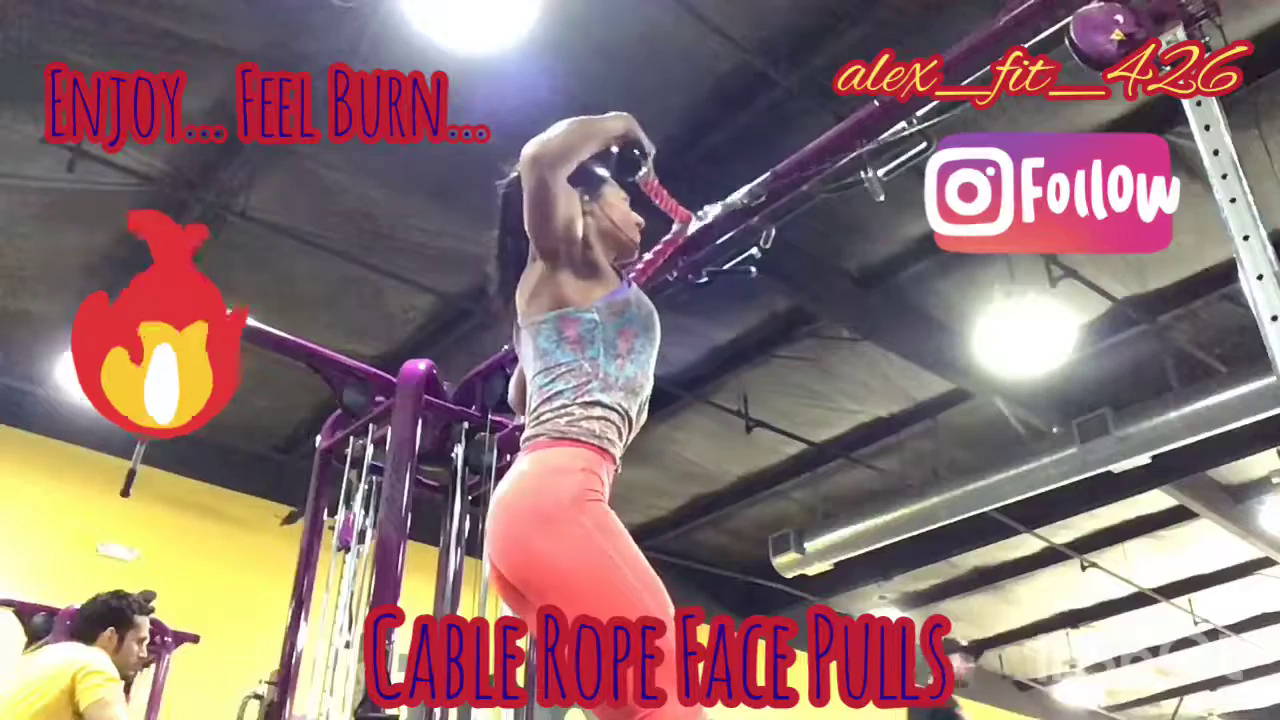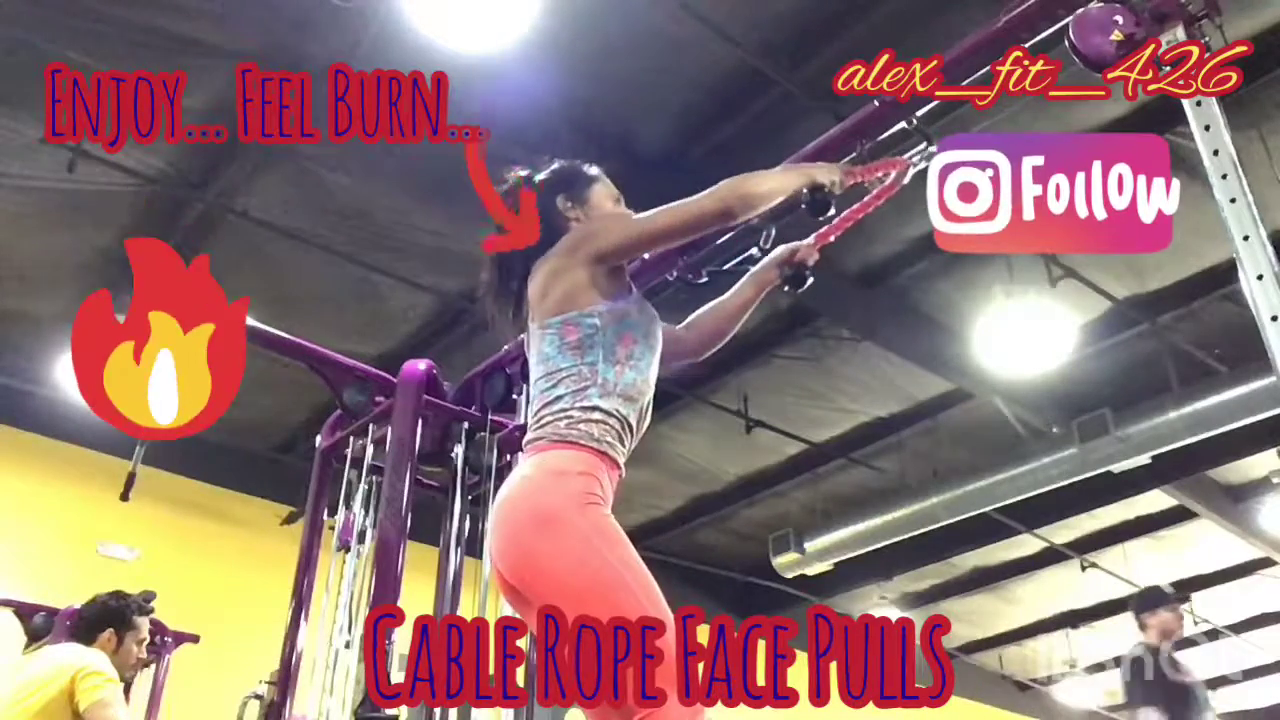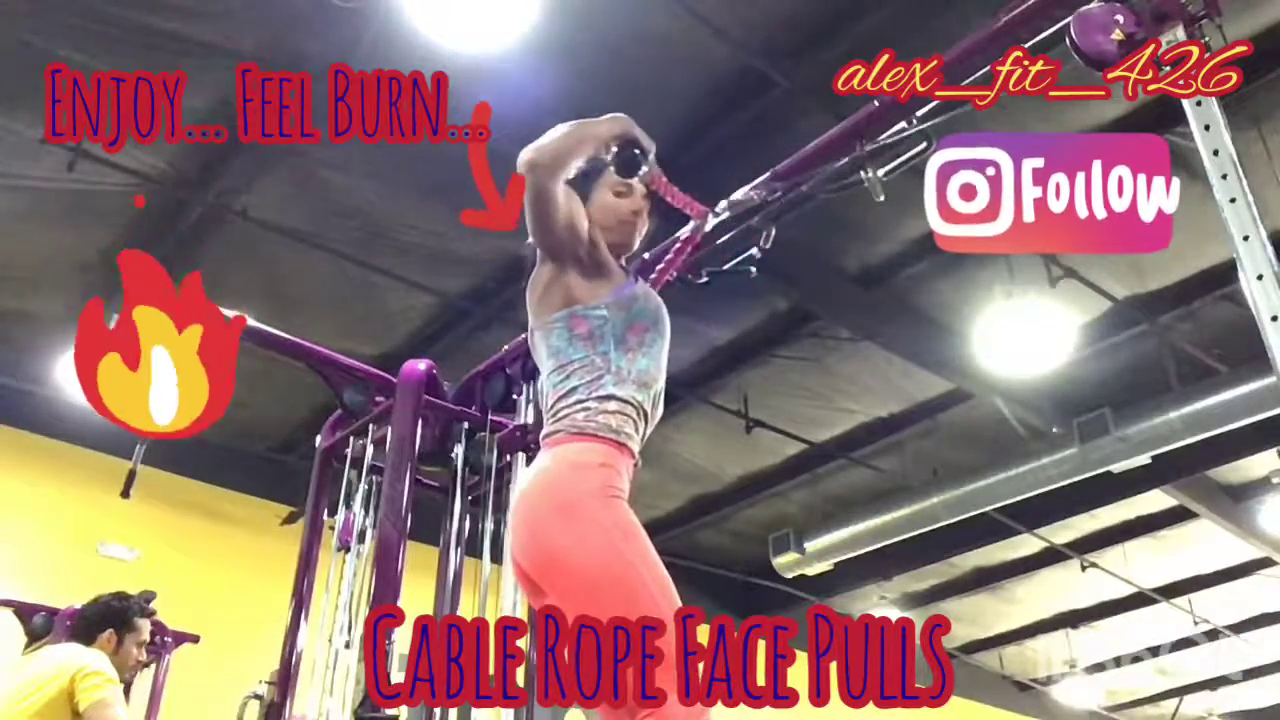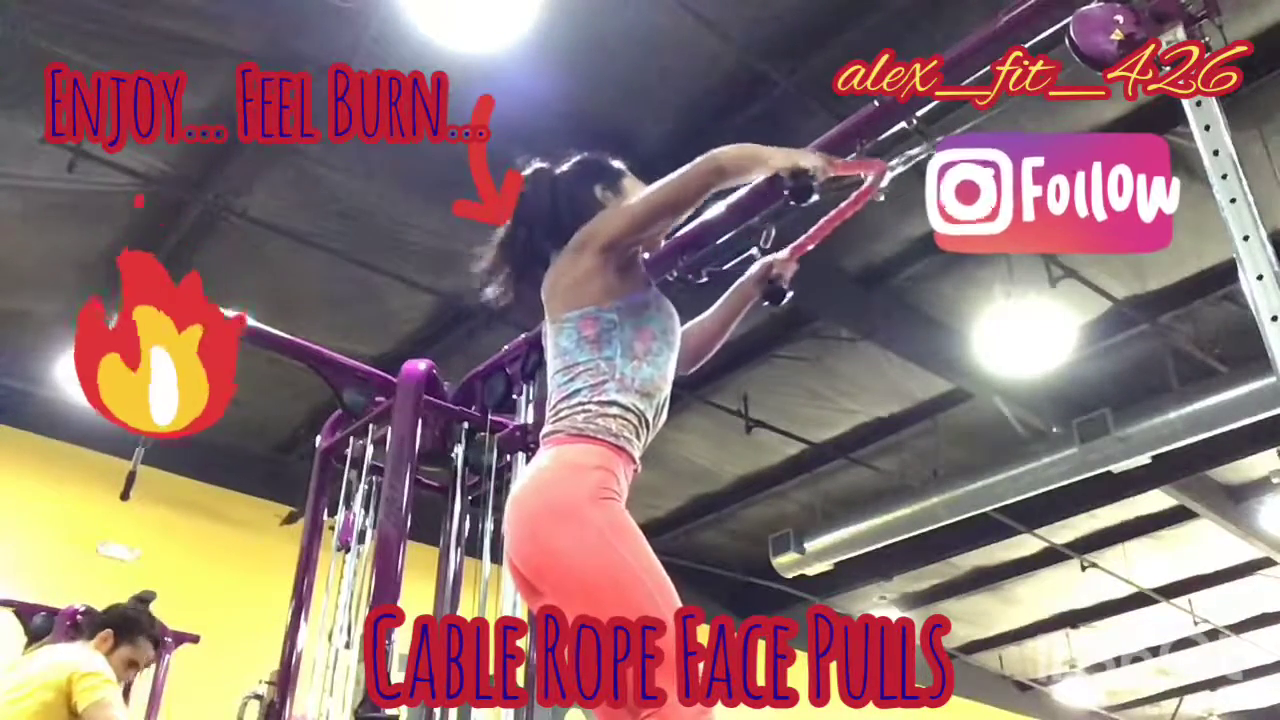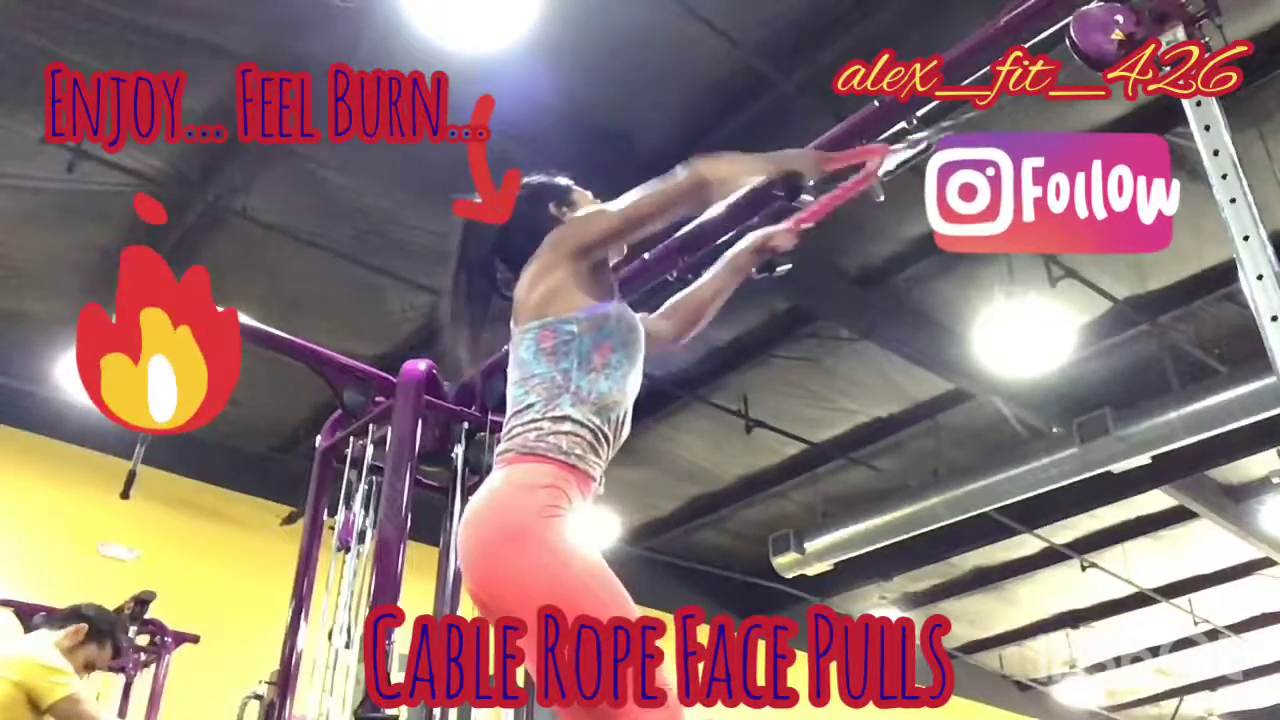
dt=1s
person 1, frame 1
left shoulder: (568, 291)
right shoulder: (564, 256)
right elbow: (539, 159)
right wrist: (615, 127)
left hip: (536, 506)
right hip: (556, 495)
person 1, frame 2
left shoulder: (582, 295)
right shoulder: (578, 251)
left elbow: (688, 340)
right elbow: (721, 204)
left wrist: (772, 269)
right wrist: (804, 175)
left hip: (542, 509)
right hip: (557, 498)
person 1, frame 3
left shoulder: (599, 294)
right shoulder: (570, 256)
right elbow: (537, 164)
left wrist: (633, 314)
right wrist: (609, 129)
left hip: (557, 502)
right hip: (575, 489)
person 1, frame 4
left shoulder: (595, 286)
right shoulder: (598, 246)
left elbow: (676, 355)
right elbow: (713, 169)
left wrist: (753, 283)
right wrist: (791, 158)
left hip: (557, 502)
right hip: (572, 492)
person 1, frame 5
left shoulder: (588, 305)
right shoulder: (562, 251)
left elbow: (670, 327)
right elbow: (692, 182)
left wrist: (751, 250)
right wrist: (783, 163)
left hip: (521, 523)
right hip: (522, 517)
